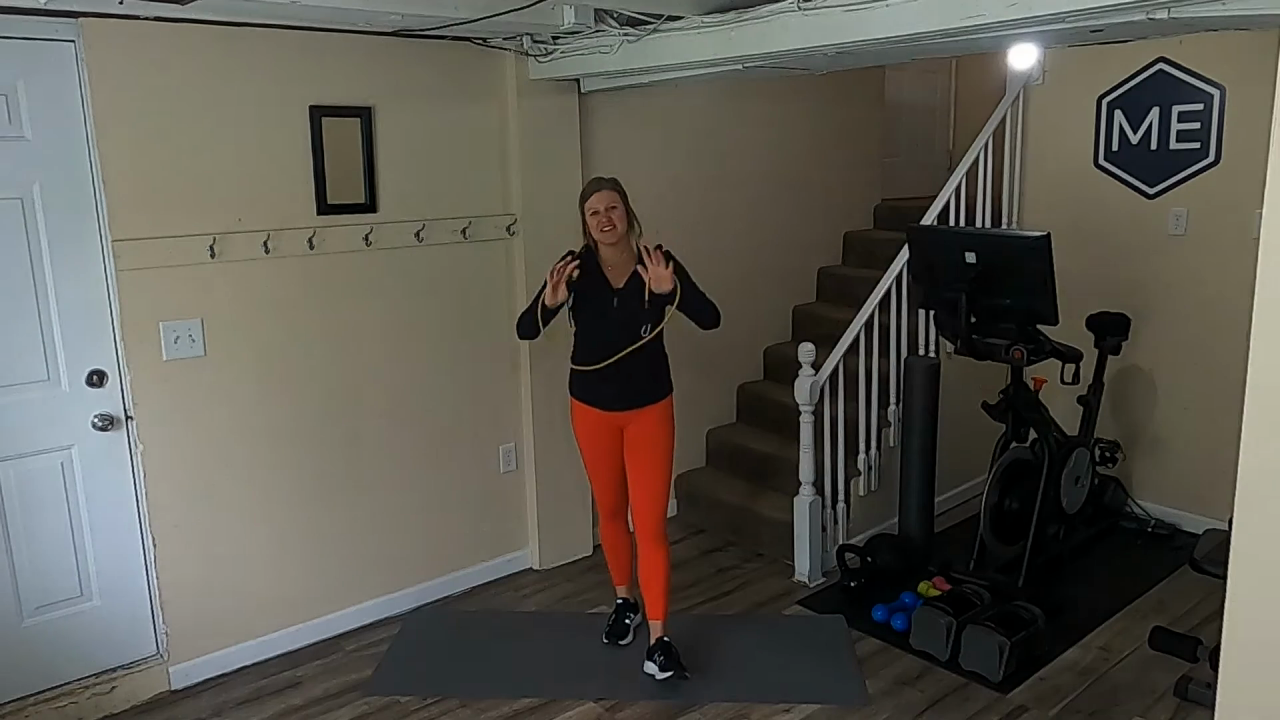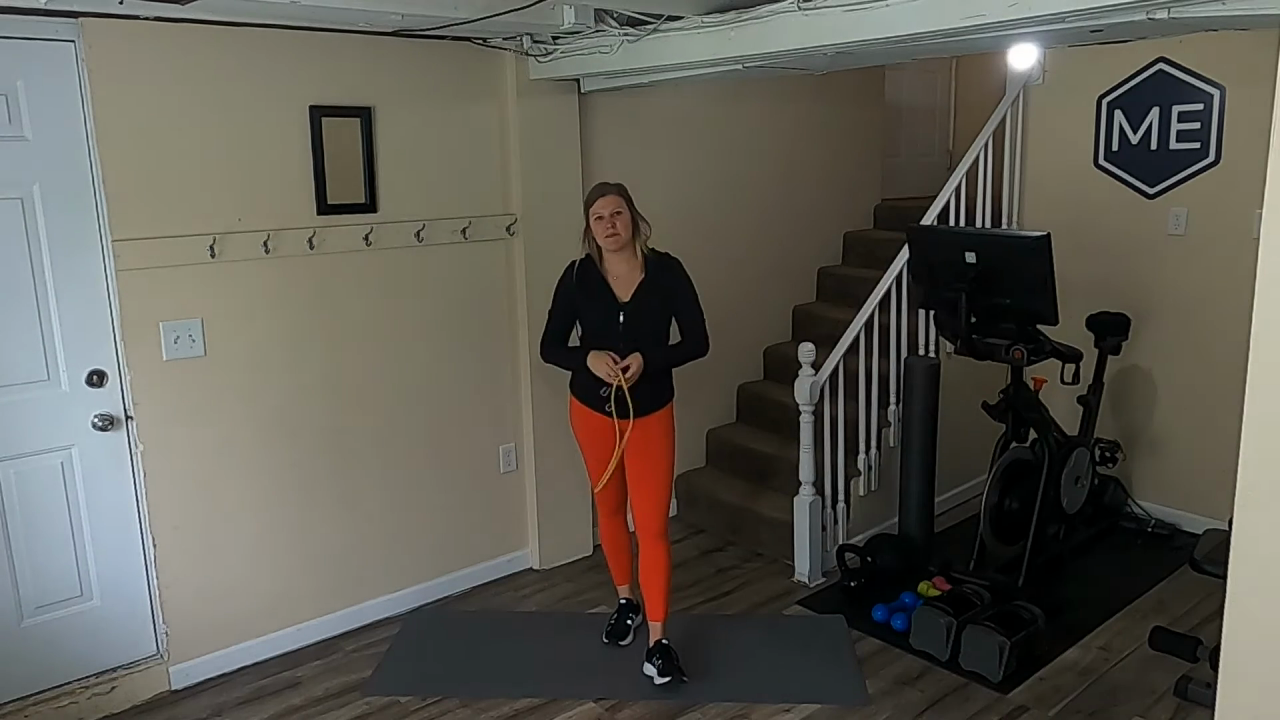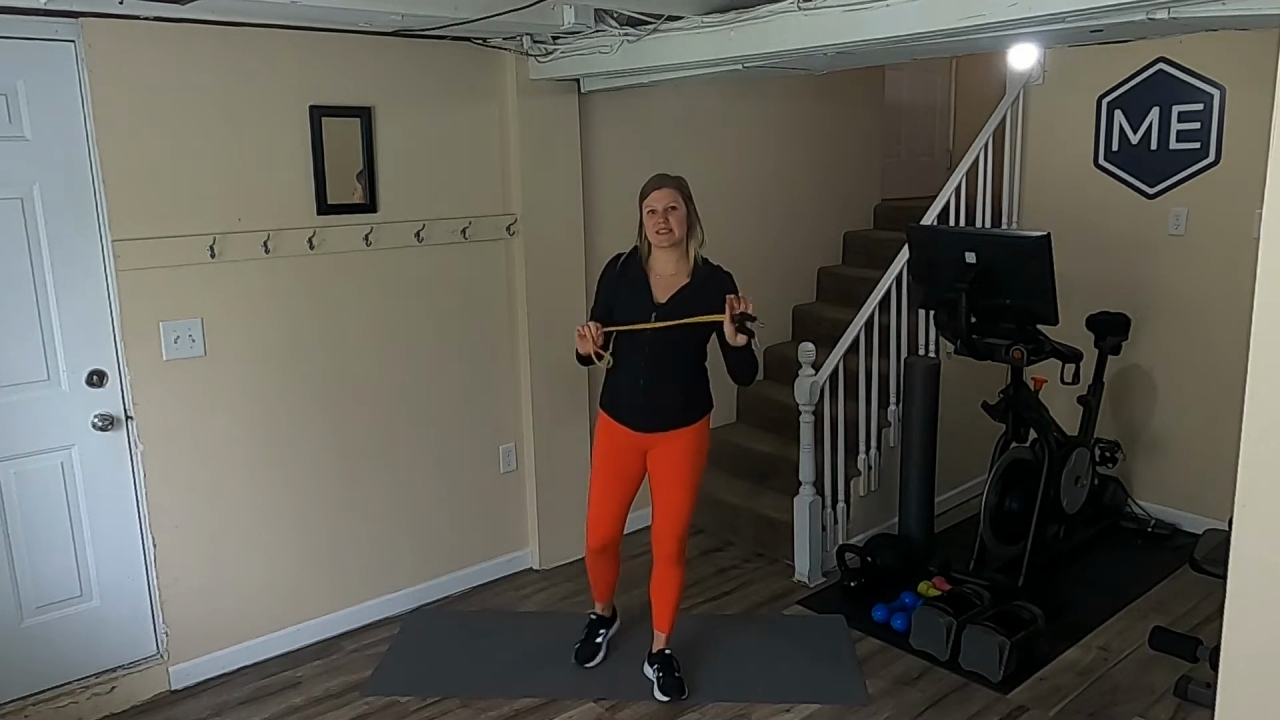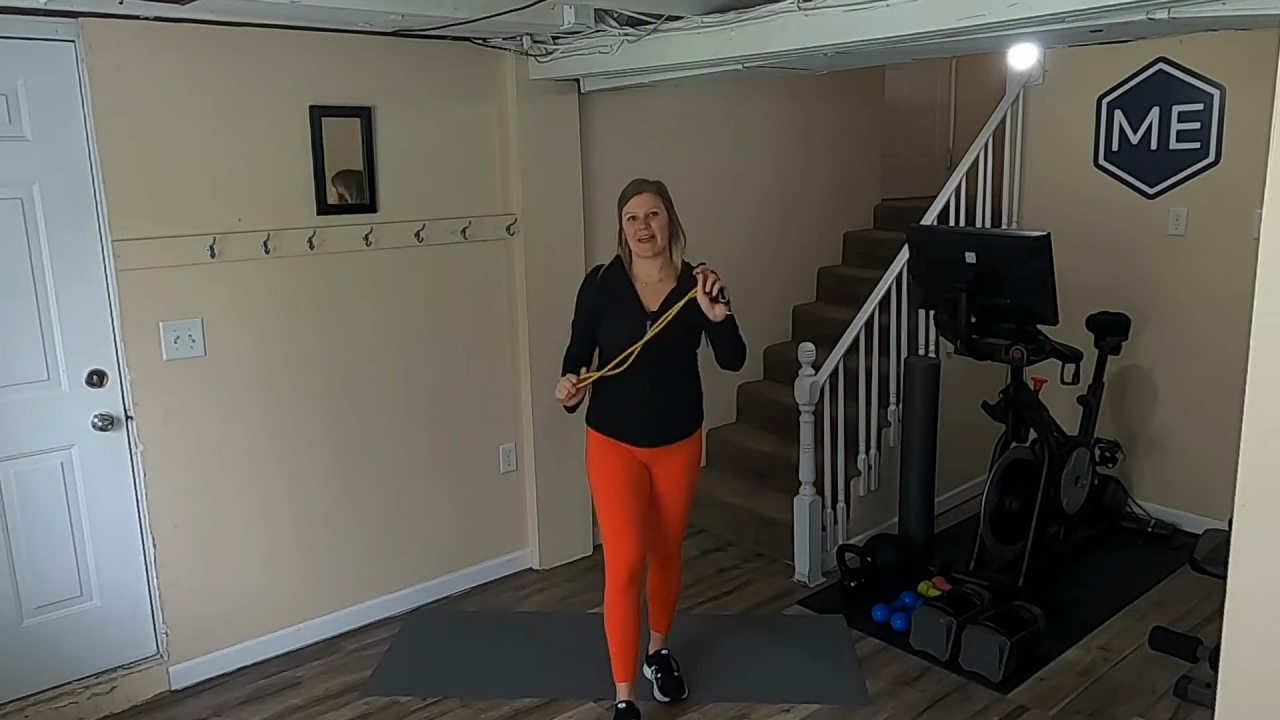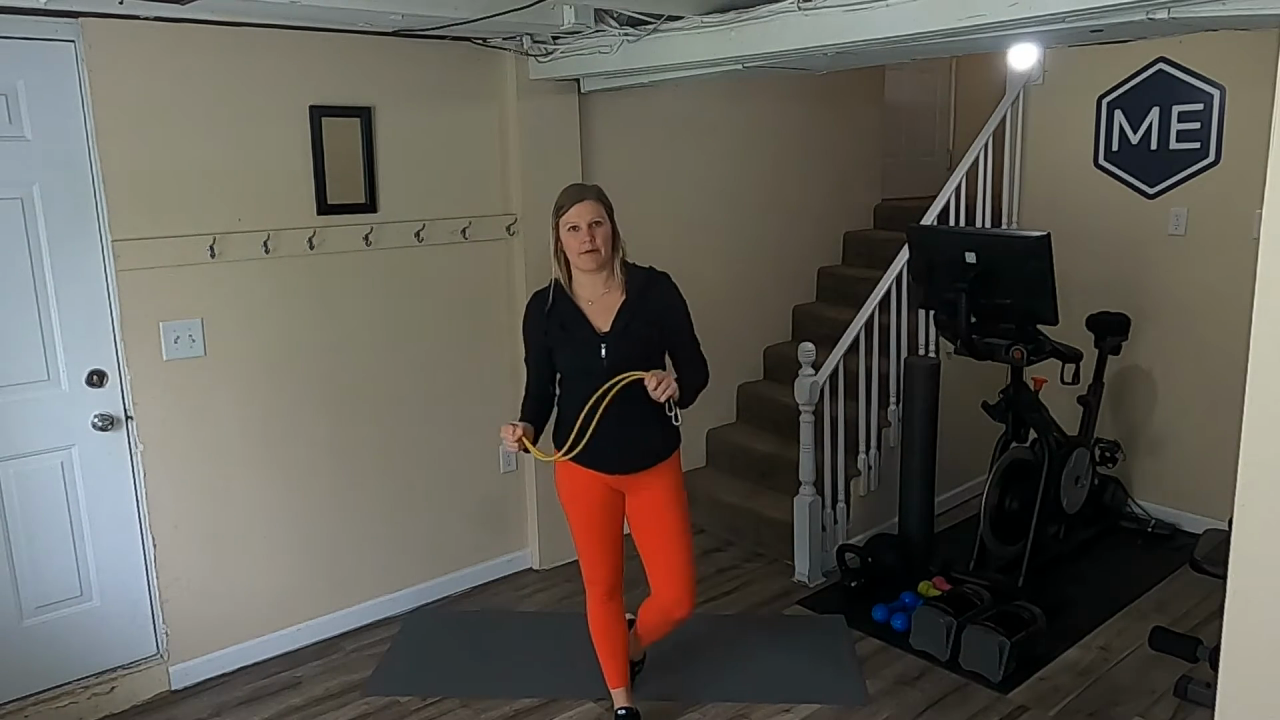
dt=1s
person 1, frame 1
left shoulder: (656, 264)
right shoulder: (575, 267)
left elbow: (710, 320)
right elbow: (525, 331)
left wrist: (670, 290)
right wrist: (549, 301)
left hip: (650, 409)
right hip: (592, 408)
left knee: (651, 522)
right knee: (611, 511)
left ankle: (658, 642)
right ankle: (624, 600)
person 1, frame 2
left shoulder: (666, 271)
right shoulder: (577, 277)
left elbow: (697, 342)
right elbow: (550, 347)
left wrist: (648, 359)
right wrist: (588, 358)
left hip: (651, 412)
right hip: (592, 409)
left knee: (652, 525)
right knee: (610, 509)
left ankle: (658, 644)
right ankle: (626, 602)
person 1, frame 3
left shoulder: (715, 282)
right shoulder: (619, 271)
left elbow: (744, 376)
right elbow: (593, 350)
left wrist: (737, 340)
right wrist: (586, 347)
left hip: (682, 431)
right hip: (618, 424)
left knee: (670, 545)
right knee: (600, 536)
left ankle: (660, 652)
right ankle: (603, 613)
person 1, frame 4
left shoulder: (696, 284)
right shoulder: (600, 283)
left elbow: (732, 360)
right elbow: (579, 353)
left wrist: (718, 314)
right wrist: (569, 387)
left hip: (678, 443)
right hip: (613, 442)
left knee: (665, 554)
right knee: (624, 564)
left ankle: (658, 651)
person 1, frame 5
left shoulder: (655, 291)
right shoulder: (544, 308)
left elbow: (696, 368)
right elbow: (540, 388)
left wrist: (676, 387)
right wrist: (527, 427)
left hip: (655, 466)
right hip: (583, 468)
left knee: (677, 598)
right knee: (603, 589)
left ankle: (633, 640)
